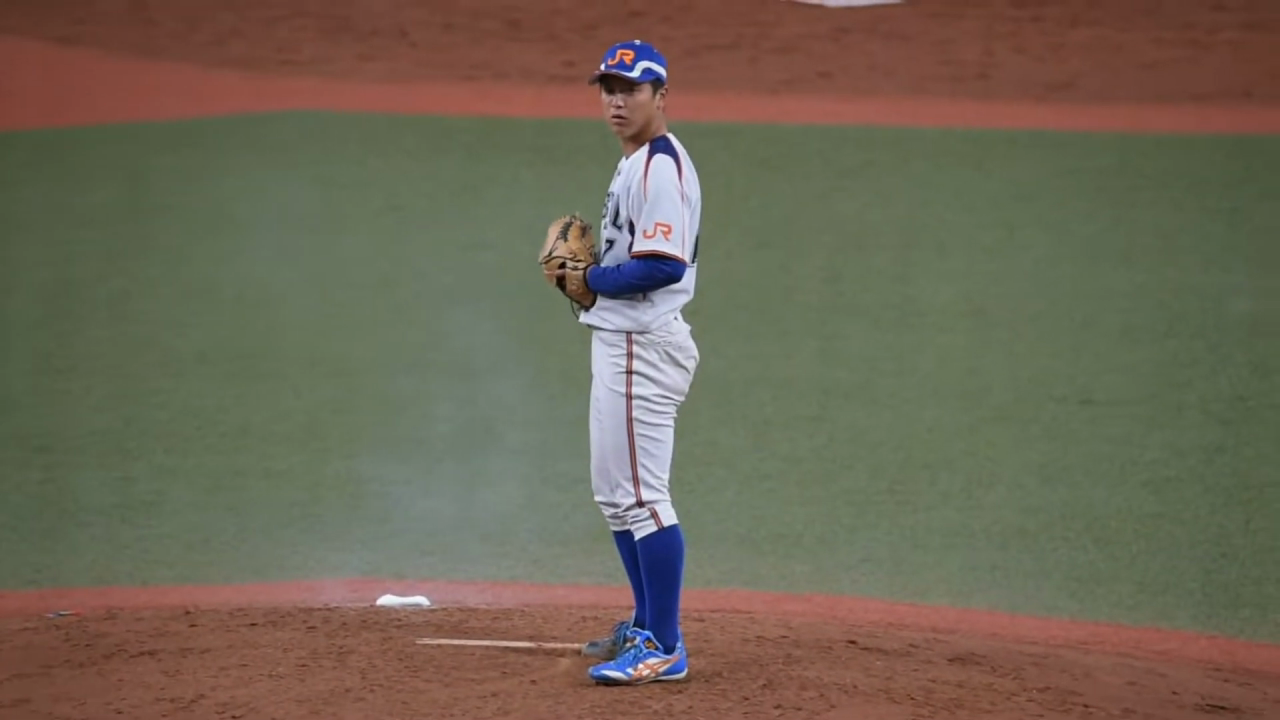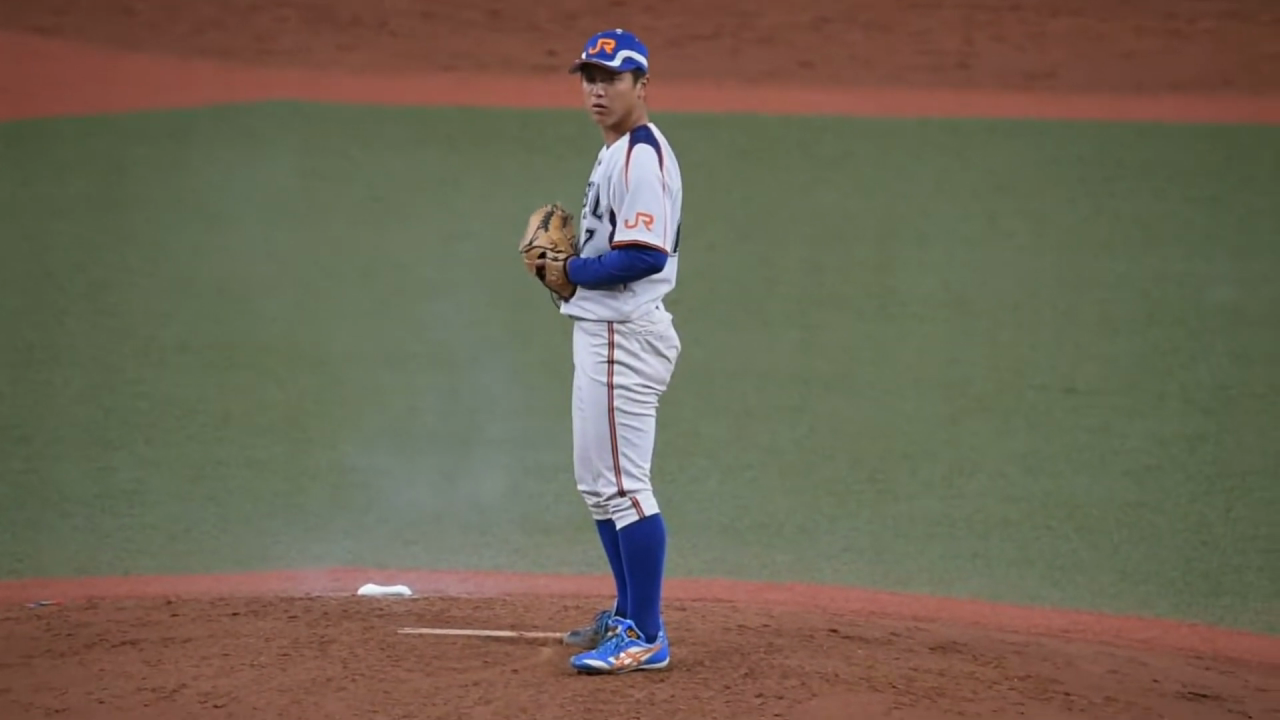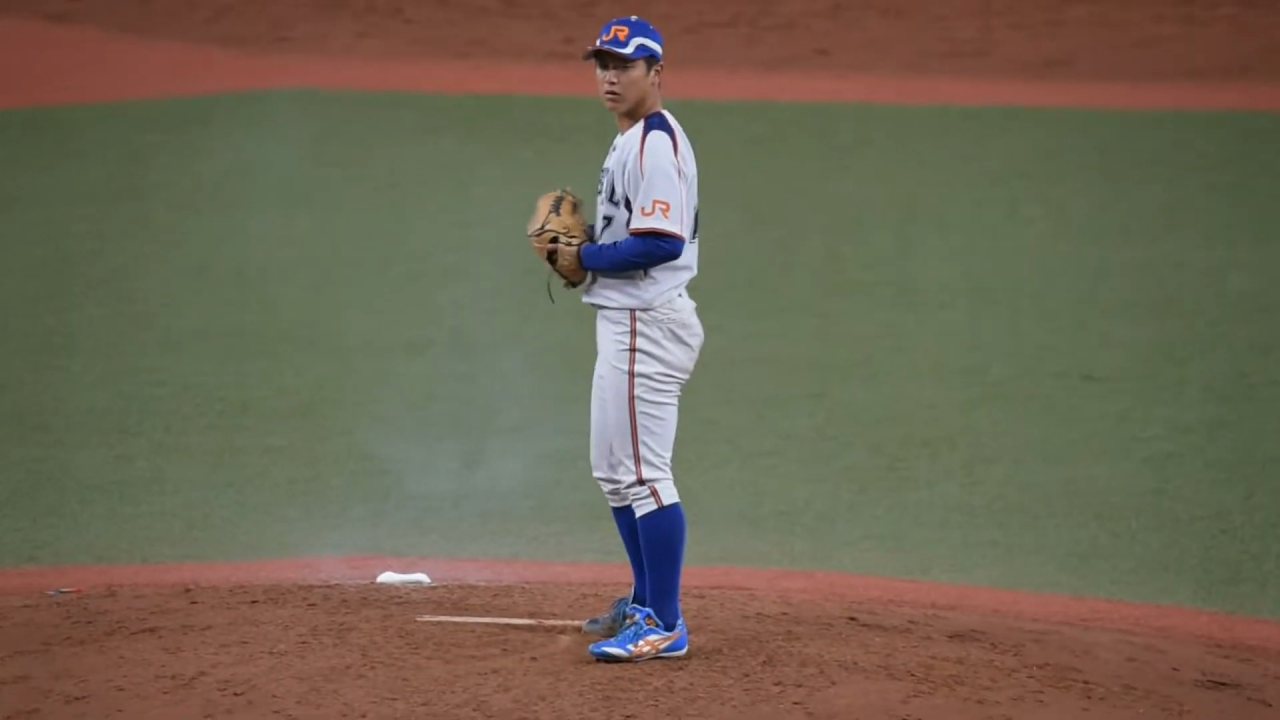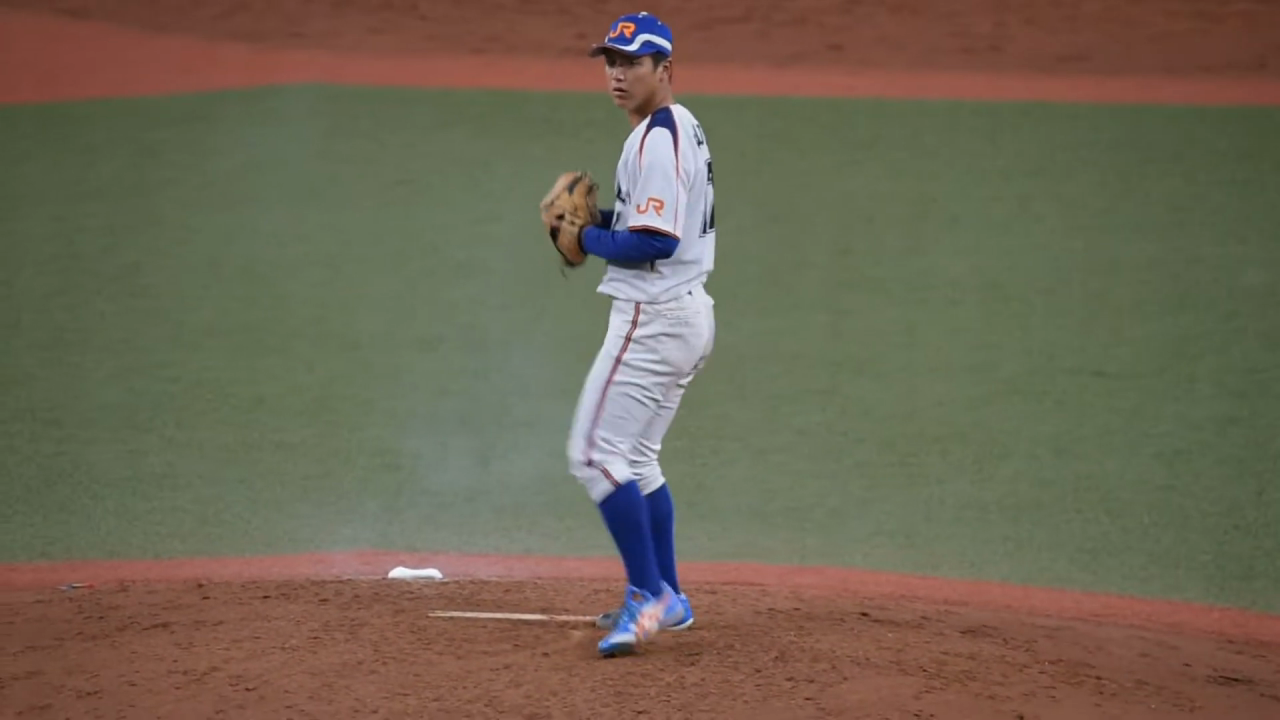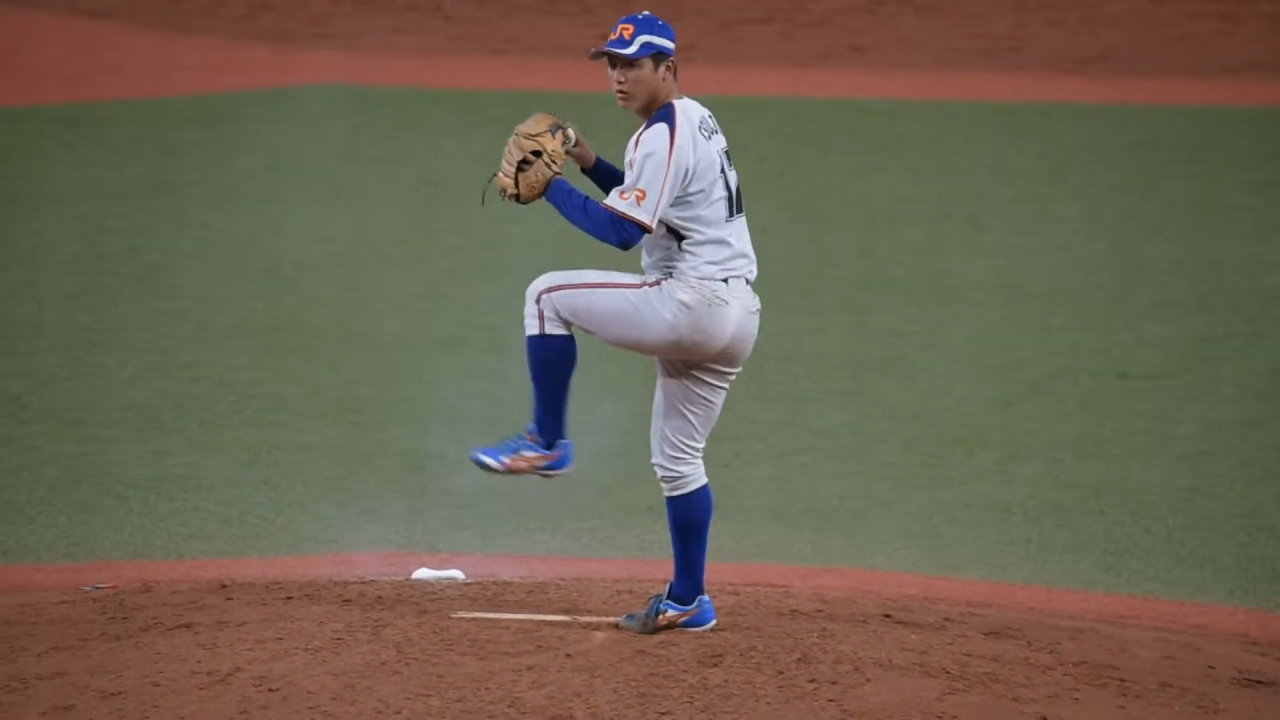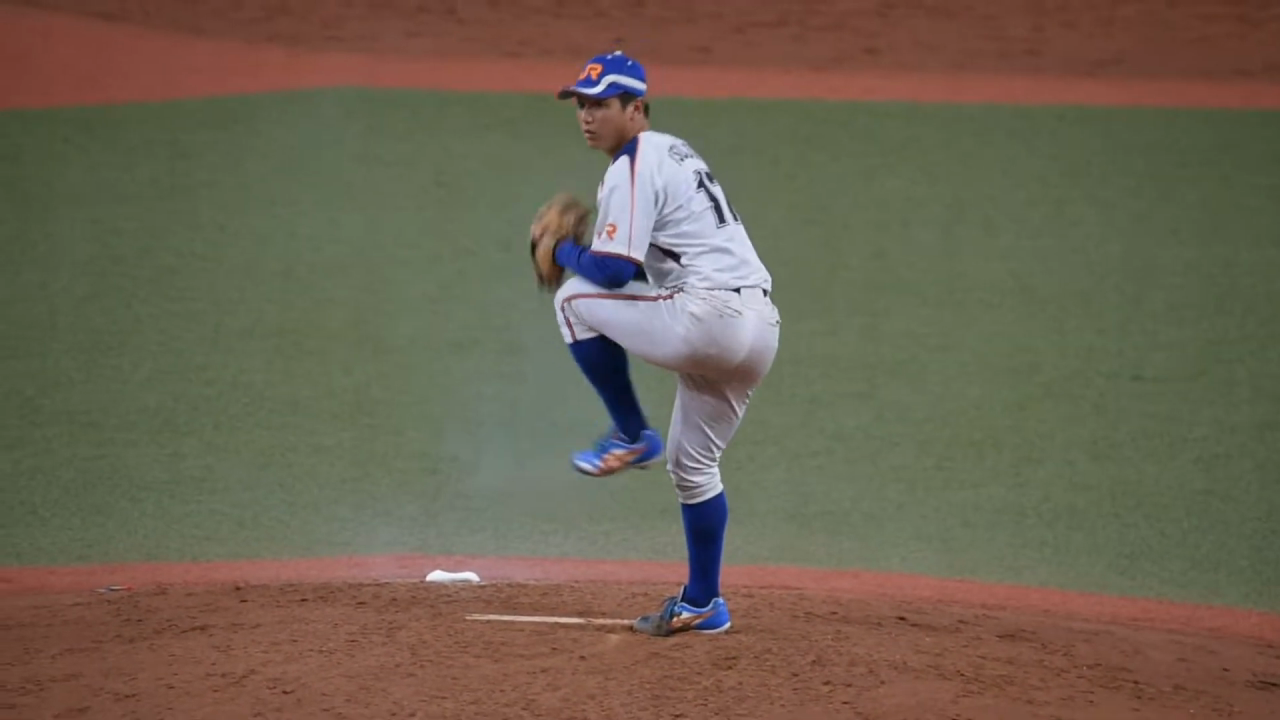
dt=0.3s
person 1, frame 1
left shoulder: (660, 164)
right shoulder: (634, 162)
left elbow: (664, 266)
left wrist: (590, 278)
right wrist: (591, 272)
left hip: (641, 348)
right hip: (621, 344)
left knee: (640, 497)
right knee: (617, 495)
left ankle: (664, 647)
right ankle: (647, 625)
person 1, frame 2
left shoulder: (642, 154)
right shoulder: (617, 152)
left elbow: (645, 256)
left wrist: (571, 270)
right wrist: (569, 261)
left hip: (622, 339)
right hip: (605, 335)
left knee: (624, 486)
right knee: (599, 485)
left ankle: (646, 636)
right ankle: (628, 615)
person 1, frame 3
left shoulder: (656, 140)
right shoulder: (632, 139)
left elbow: (663, 244)
left wrist: (585, 256)
right wrist: (586, 248)
left hip: (646, 326)
right hip: (628, 323)
left knee: (643, 474)
right knee: (614, 471)
left ankle: (664, 624)
right ankle: (646, 602)
person 1, frame 4
left shoulder: (661, 138)
right shoulder: (676, 131)
left elbow: (650, 245)
left wrist: (584, 238)
right wrist: (600, 218)
left hip: (656, 321)
right hip: (679, 316)
left knee: (600, 457)
right knee: (629, 460)
left ankle: (659, 597)
right ankle: (652, 588)
person 1, frame 5
left shoulder: (663, 134)
right shoulder: (694, 119)
left elbow: (619, 230)
left wrist: (550, 187)
right wrist: (593, 165)
left hip: (694, 304)
right hip: (735, 312)
left knee: (549, 294)
right knee: (679, 459)
left ankle: (545, 441)
right ankle: (687, 600)
person 1, frame 6
left shoulder: (631, 166)
right shoulder: (672, 154)
left elbow: (612, 273)
left wrist: (562, 251)
right wrist: (586, 243)
left hip: (715, 315)
right hip: (757, 325)
left knee: (576, 301)
right knee: (693, 463)
left ankle: (632, 436)
right ankle: (703, 602)
